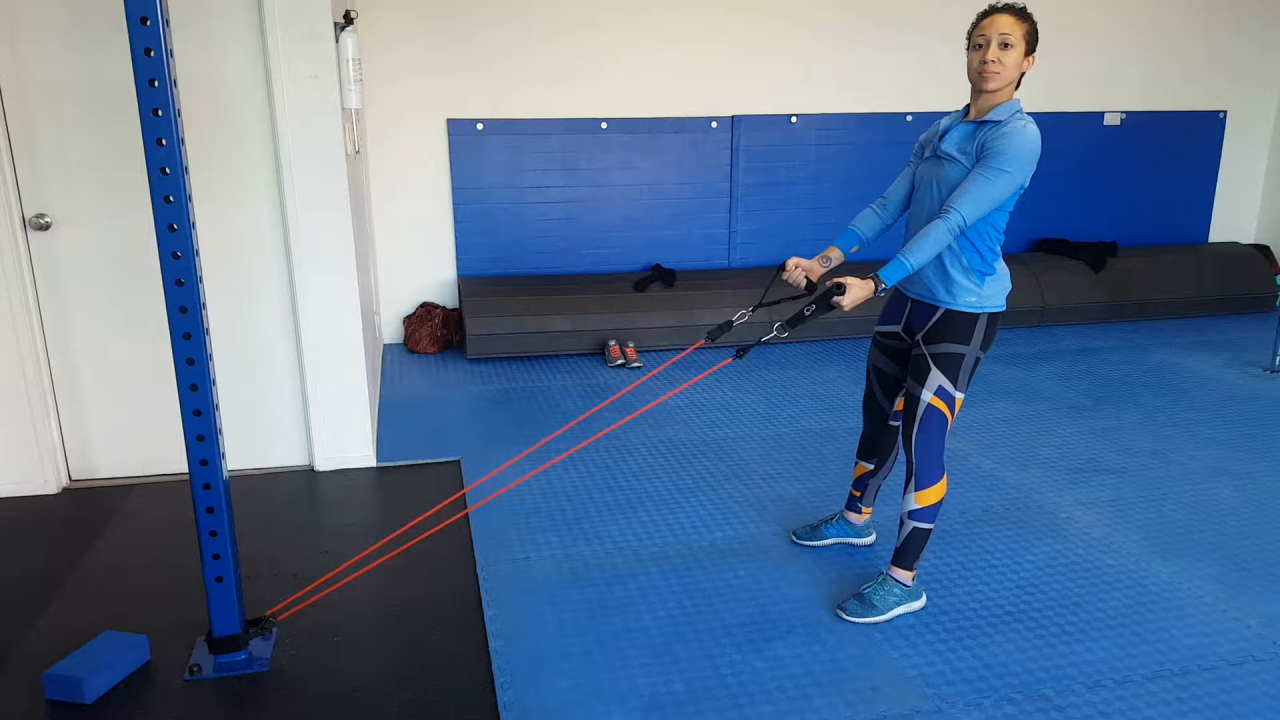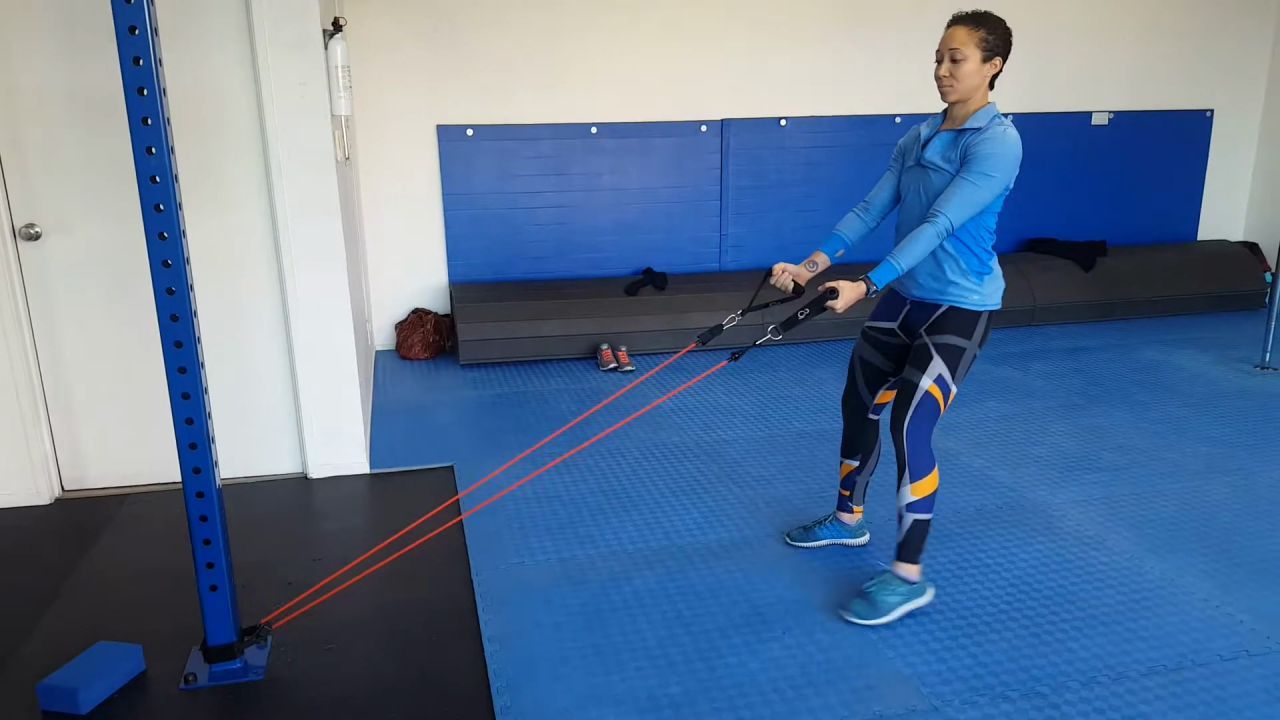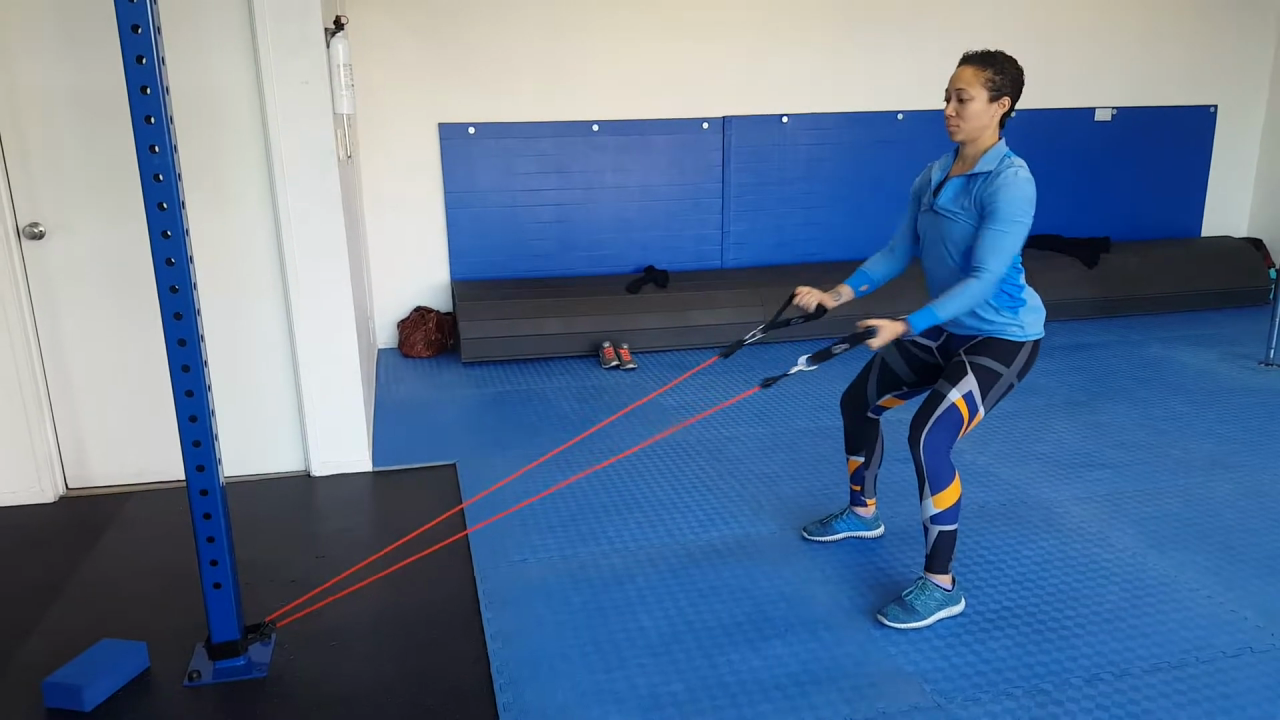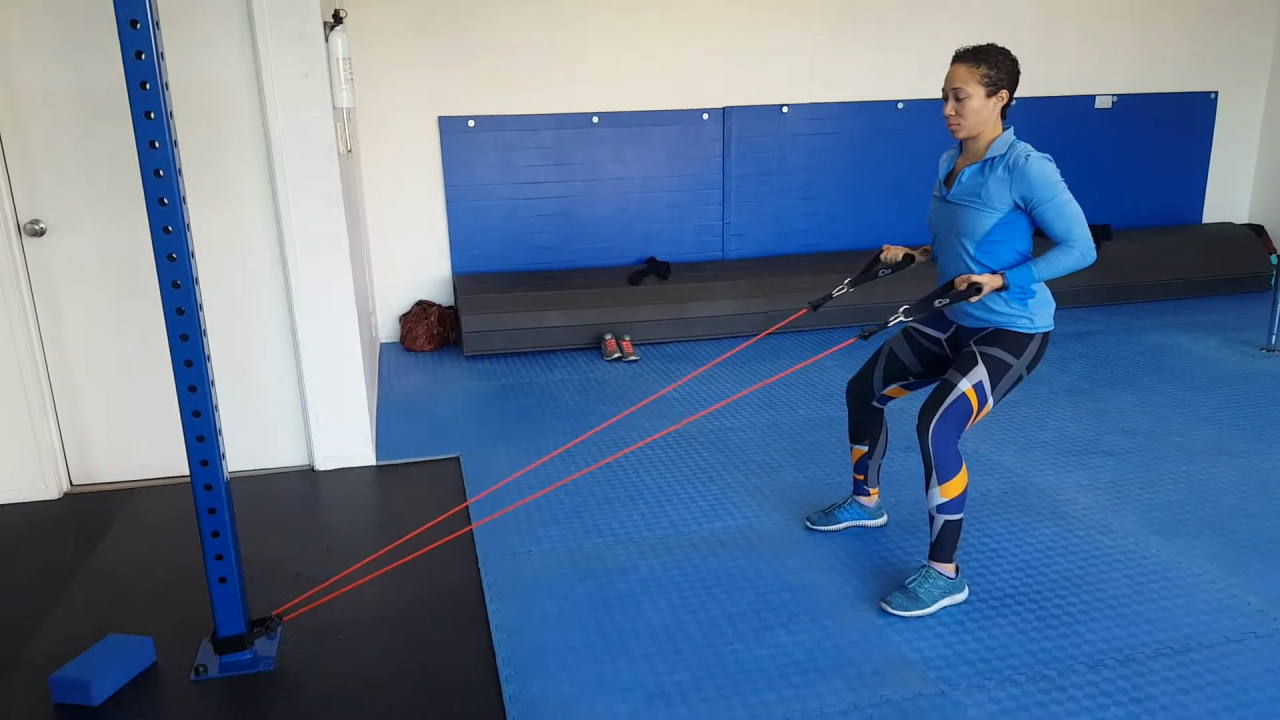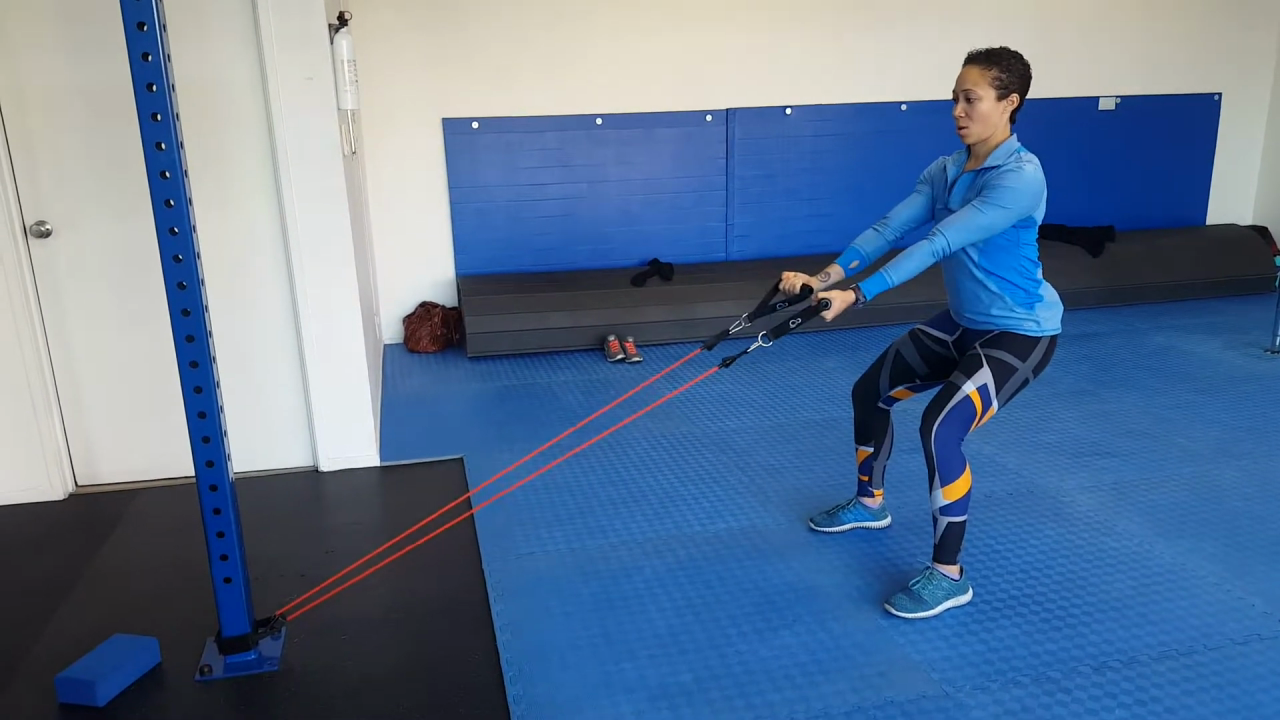
dt=1s
person 1, frame 1
left shoulder: (1016, 137)
right shoulder: (939, 131)
left elbow: (951, 223)
right elbow: (888, 206)
left wrist: (873, 284)
right wrist: (825, 259)
left hip: (963, 309)
right hip: (909, 296)
left knee: (922, 434)
right knee: (879, 412)
left ankle: (904, 580)
right ankle: (855, 519)
person 1, frame 2
left shoulder: (997, 142)
right shoulder: (918, 137)
left elbow: (939, 226)
right elbow: (871, 210)
left wrist: (864, 285)
right wrist: (812, 265)
left hip: (961, 306)
right hip: (904, 296)
left knee: (909, 425)
right knee: (858, 404)
left ankle: (908, 574)
right ankle: (849, 518)
person 1, frame 3
left shoulder: (1011, 183)
right shoulder: (932, 177)
left elbow: (982, 281)
right elbow: (896, 254)
left wrist: (903, 326)
right wrist: (834, 295)
left hip: (1002, 337)
right hip: (946, 329)
left knee: (928, 436)
right knee: (858, 401)
left ankle: (941, 584)
right ankle: (863, 511)
person 1, frame 4
left shoulder: (1027, 168)
right shoulder: (949, 164)
left elbow: (1080, 248)
left wrist: (1000, 280)
right wrist: (917, 254)
left hip: (1012, 329)
right hip: (954, 319)
left knee: (936, 425)
right knee: (863, 390)
left ankle: (945, 573)
right ankle: (866, 501)
person 1, frame 5
left shoulder: (1019, 177)
right shoulder: (945, 171)
left elbow: (938, 244)
right elbow: (889, 229)
left wrist: (856, 294)
right wrist: (824, 277)
left hip: (1020, 332)
right hip: (963, 321)
left knee: (940, 427)
right knee: (870, 391)
left ankle: (948, 575)
right ankle: (870, 503)
